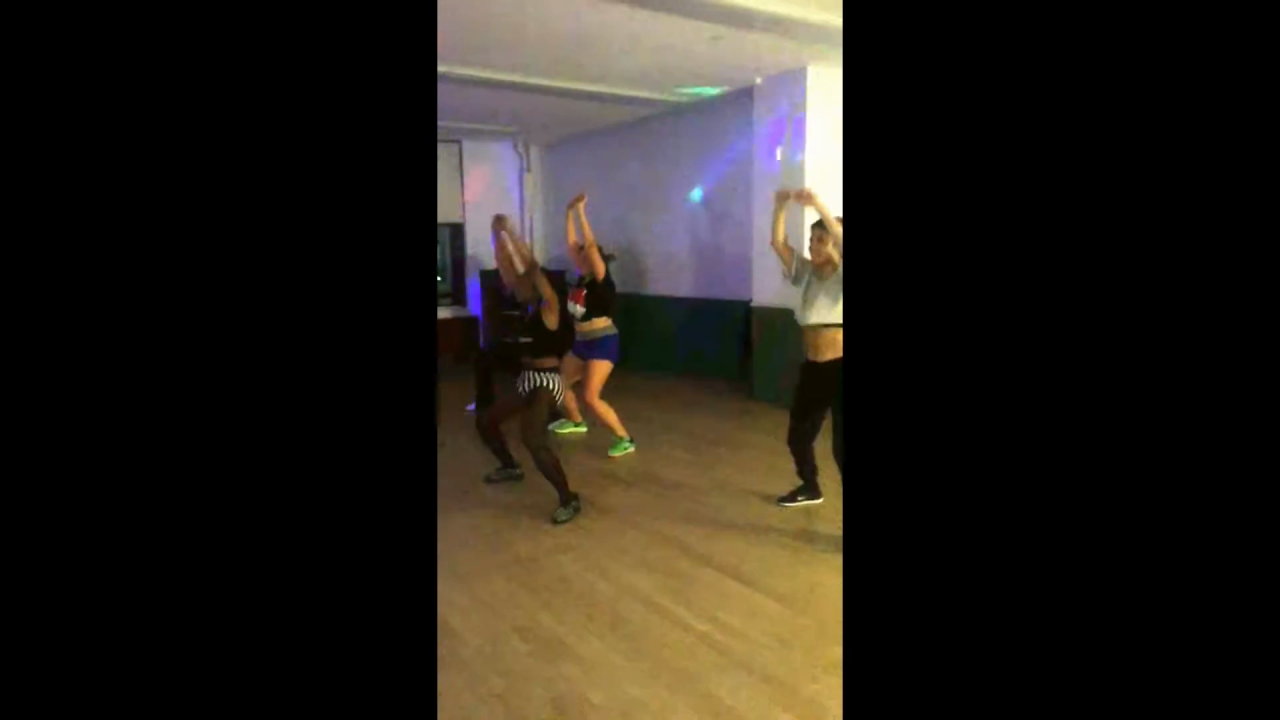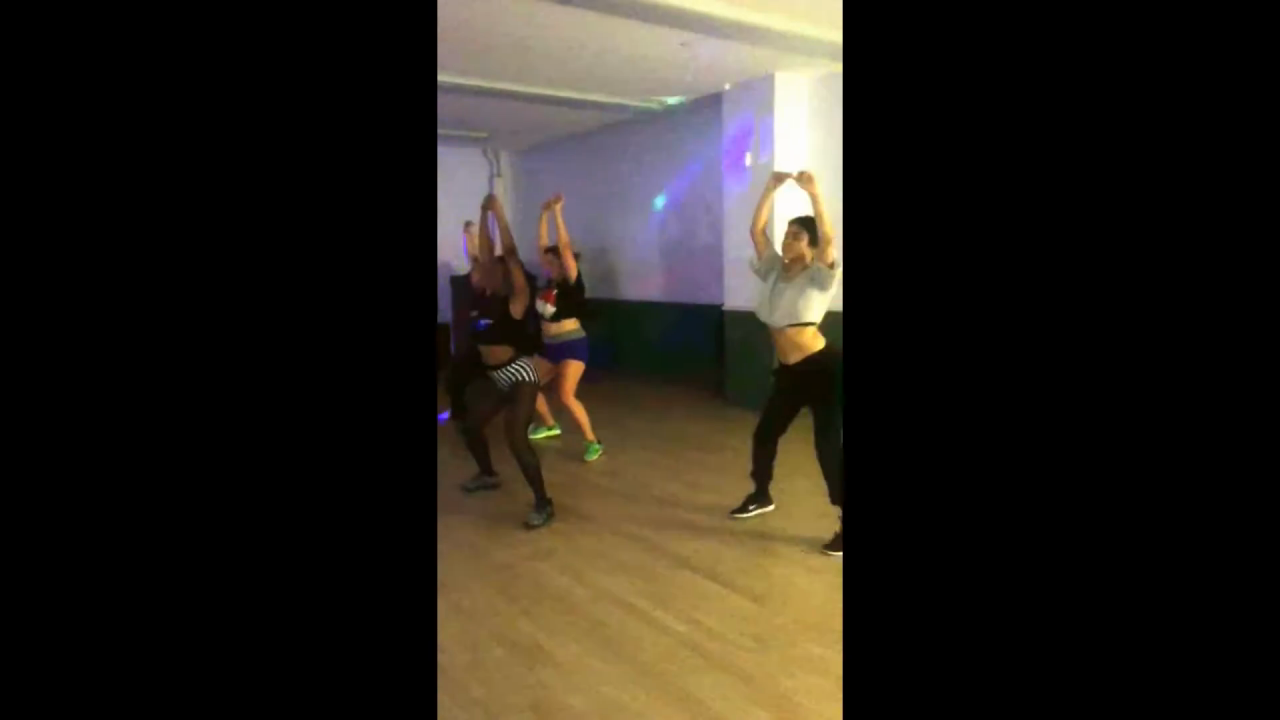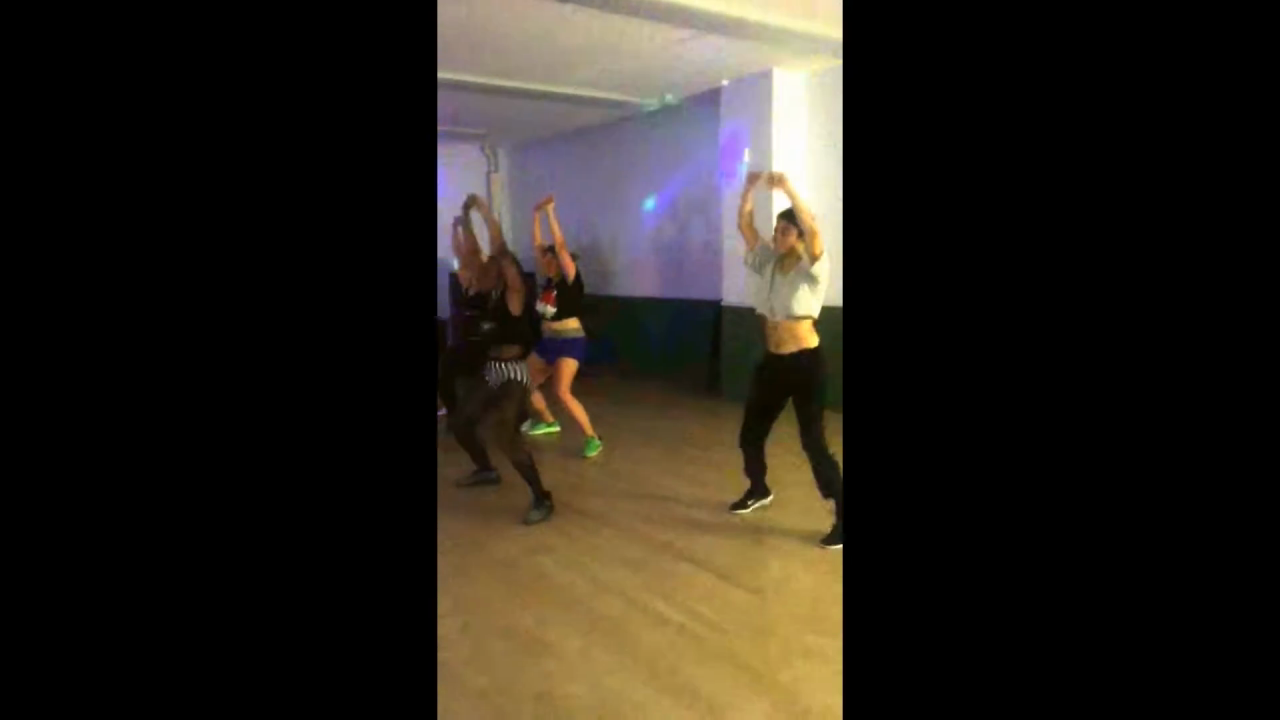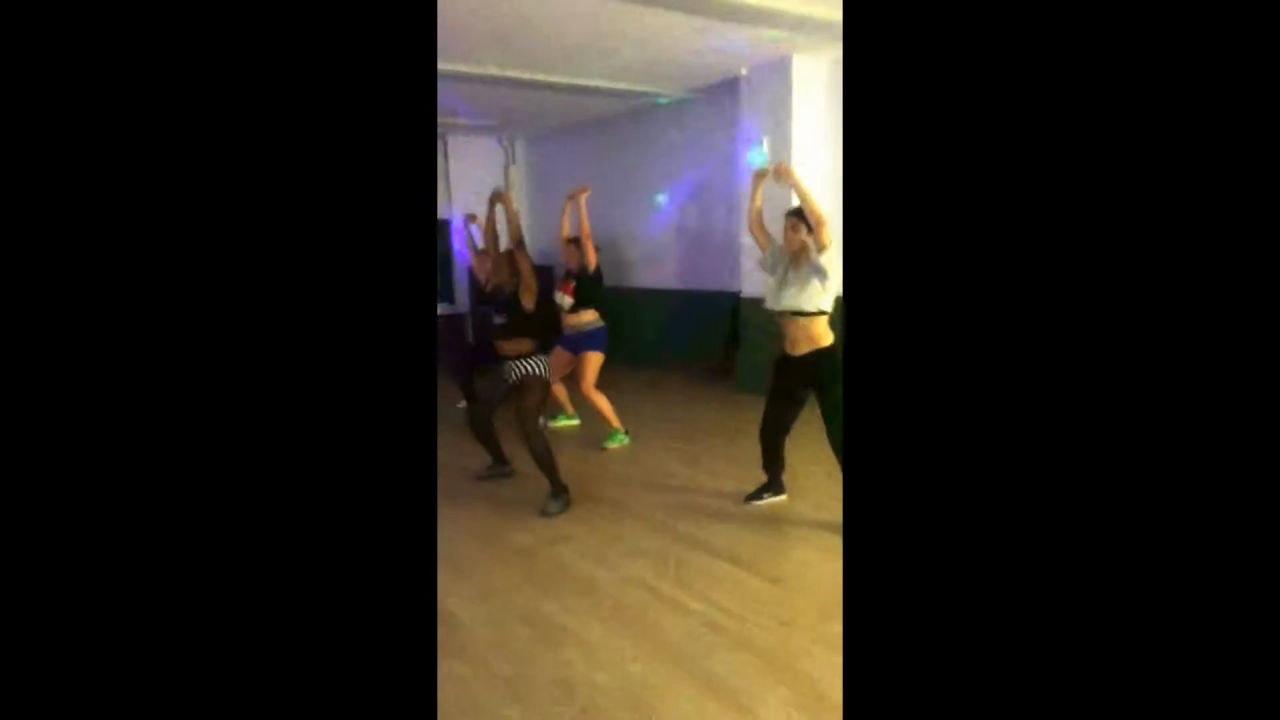
dt=0.3s
person 1, frame 1
left shoulder: (841, 274)
right shoulder: (806, 271)
left elbow: (841, 239)
right elbow: (778, 244)
left wrist: (818, 205)
right wrist: (780, 208)
left hip: (839, 368)
right hip: (813, 368)
left knee: (841, 445)
right knee: (798, 435)
right ankle: (811, 488)
person 1, frame 2
left shoulder: (821, 274)
right shoulder: (775, 268)
left elbow: (828, 241)
right elbow: (757, 232)
left wrist: (813, 192)
right wrist: (771, 189)
left hip: (820, 365)
right hip: (788, 371)
left knee: (829, 445)
right knee: (764, 436)
left ankle: (845, 523)
right ankle: (762, 495)
person 1, frame 3
left shoulder: (811, 269)
right shoulder: (769, 262)
left elbow: (813, 234)
right elbow: (744, 226)
left wrist: (787, 189)
right wrist: (749, 187)
left hip: (805, 361)
right hip: (772, 362)
left knee: (813, 441)
right knee: (750, 433)
left ankle: (841, 516)
right ankle: (758, 490)
person 1, frame 4
left shoulder: (820, 263)
right shoulder: (780, 261)
left elbow: (820, 223)
right elbow: (755, 226)
left wrist: (793, 183)
right wrist: (758, 185)
left hip: (821, 358)
right hip: (790, 361)
left knee: (837, 435)
right knee: (771, 429)
right ankle: (774, 484)
person 2, frame 1
left shoulder: (549, 308)
right shoulder: (529, 309)
left elbow: (532, 269)
right elbow: (508, 268)
left wrist: (509, 231)
right wrist: (499, 233)
left hip: (545, 382)
right hip: (526, 380)
left knee: (532, 438)
right knee: (484, 420)
left ankle: (569, 499)
right ankle: (510, 467)
person 2, frame 2
left shoulder: (518, 298)
right shoulder: (489, 295)
left elbow: (510, 255)
right elbow: (485, 252)
left wrist: (498, 212)
right wrist: (484, 214)
left hip: (519, 375)
right hip: (497, 377)
left knee: (515, 438)
right knee: (470, 424)
left ankle: (543, 503)
right ankle: (488, 475)
person 2, frame 3
left shoulder: (514, 295)
right shoulder: (488, 296)
left elbow: (502, 254)
right elbow: (471, 256)
left wrist: (485, 211)
right wrist: (466, 216)
left hip: (510, 375)
right hip: (489, 373)
left knee: (505, 438)
right knee: (459, 424)
left ankle: (542, 499)
right ankle: (486, 471)
person 2, frame 4
left shoulder: (526, 291)
right shoulder: (498, 289)
left elbow: (519, 248)
right elbow: (491, 245)
left wrist: (507, 206)
right wrist: (491, 208)
left hip: (530, 367)
right hip: (506, 368)
left knee: (527, 426)
right knee: (477, 415)
left ankle: (559, 491)
right ankle: (501, 464)
person 3, frame 1
left shoulder: (602, 281)
right shoulder: (582, 279)
left elbow: (590, 245)
right elbow: (572, 244)
left wrist: (581, 211)
right wrist: (569, 213)
left hip: (604, 341)
right hip: (583, 342)
left knee: (591, 396)
right knee: (559, 382)
left ankle: (625, 439)
right ankle: (576, 421)
person 3, frame 2
left shoulder: (572, 282)
right shoulder: (551, 281)
left elbow: (564, 247)
right elbow: (543, 244)
left wrist: (557, 212)
right wrist: (544, 214)
left hip: (572, 344)
right hip: (550, 345)
left knee: (566, 396)
left ankle: (593, 442)
right ankle: (550, 426)
person 3, frame 3
left shoulder: (571, 282)
right shoulder: (549, 280)
left elbow: (560, 247)
right elbow: (538, 246)
left wrist: (550, 212)
right wrist: (536, 215)
left hip: (570, 342)
right hip: (548, 342)
left knee: (562, 391)
left ankle: (593, 438)
right ankle: (549, 422)
person 3, frame 4
left shoulder: (591, 274)
right shoulder: (569, 273)
left elbow: (586, 237)
right elbow: (565, 236)
left wrist: (582, 202)
right wrist: (568, 205)
left hip: (591, 334)
right hip: (569, 336)
left knee: (586, 387)
right knee: (548, 376)
left ankle: (620, 431)
right ankle: (570, 415)
person 4, frame 1
right shoulder: (506, 286)
right elbow: (500, 256)
left wrist: (505, 229)
right wrist: (496, 231)
left hip: (519, 345)
right hip: (505, 343)
right knee: (483, 361)
left ankle: (553, 414)
right ankle: (484, 403)
person 4, frame 2
right shoulder: (477, 290)
right elbow: (472, 256)
left wrist: (472, 232)
right wrist: (467, 233)
right hip: (477, 347)
right ankle: (458, 412)
person 4, frame 3
right shoulder: (466, 289)
left elbow: (475, 254)
right elbow: (459, 254)
left wrist: (464, 228)
right wrist: (455, 229)
left hip: (482, 347)
right hip: (466, 347)
right ankle: (453, 408)
person 4, frame 4
right shoulder: (483, 285)
left elbow: (491, 250)
right elbow: (472, 252)
left wrist: (478, 225)
right wrist: (467, 226)
right hip: (485, 343)
right knee: (462, 366)
right ankle: (472, 400)
